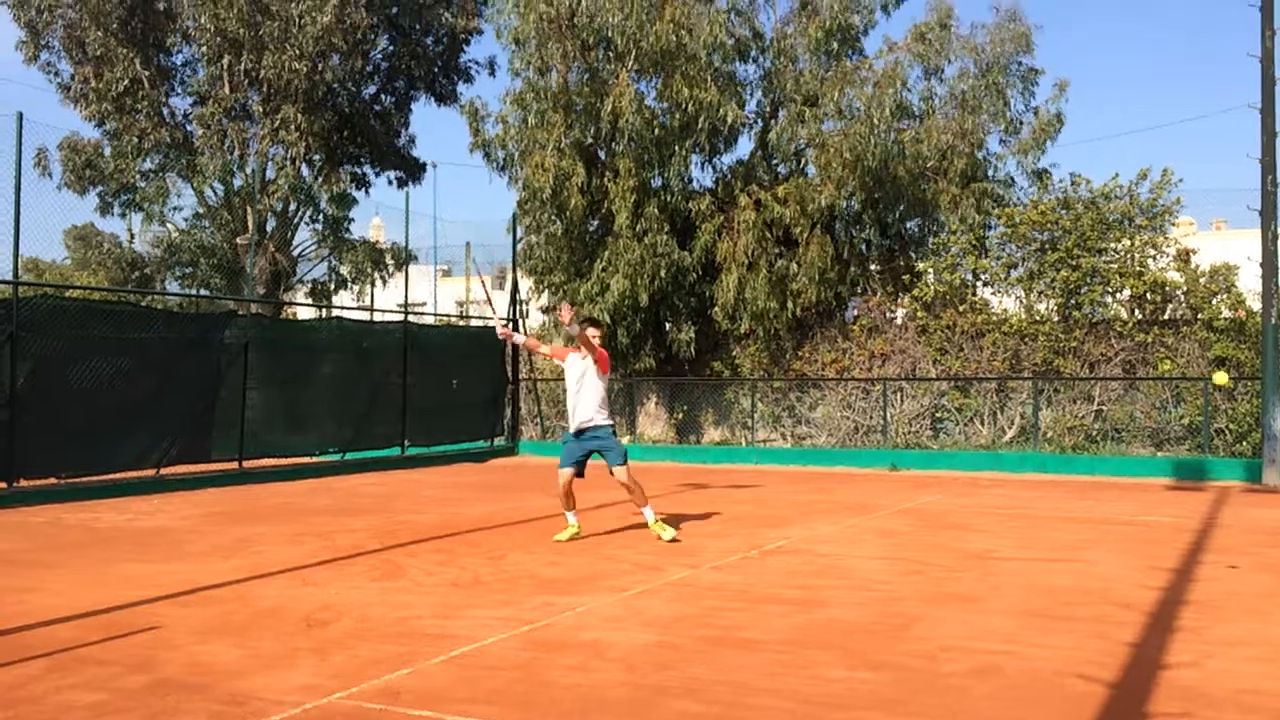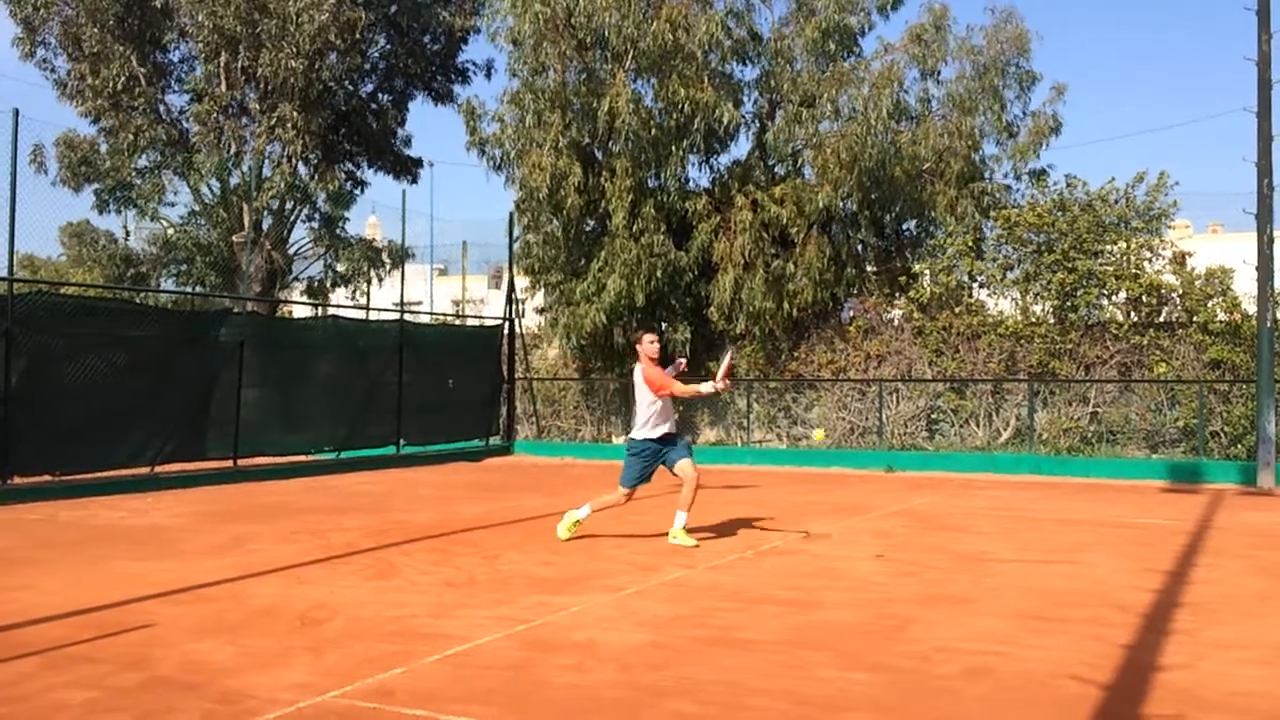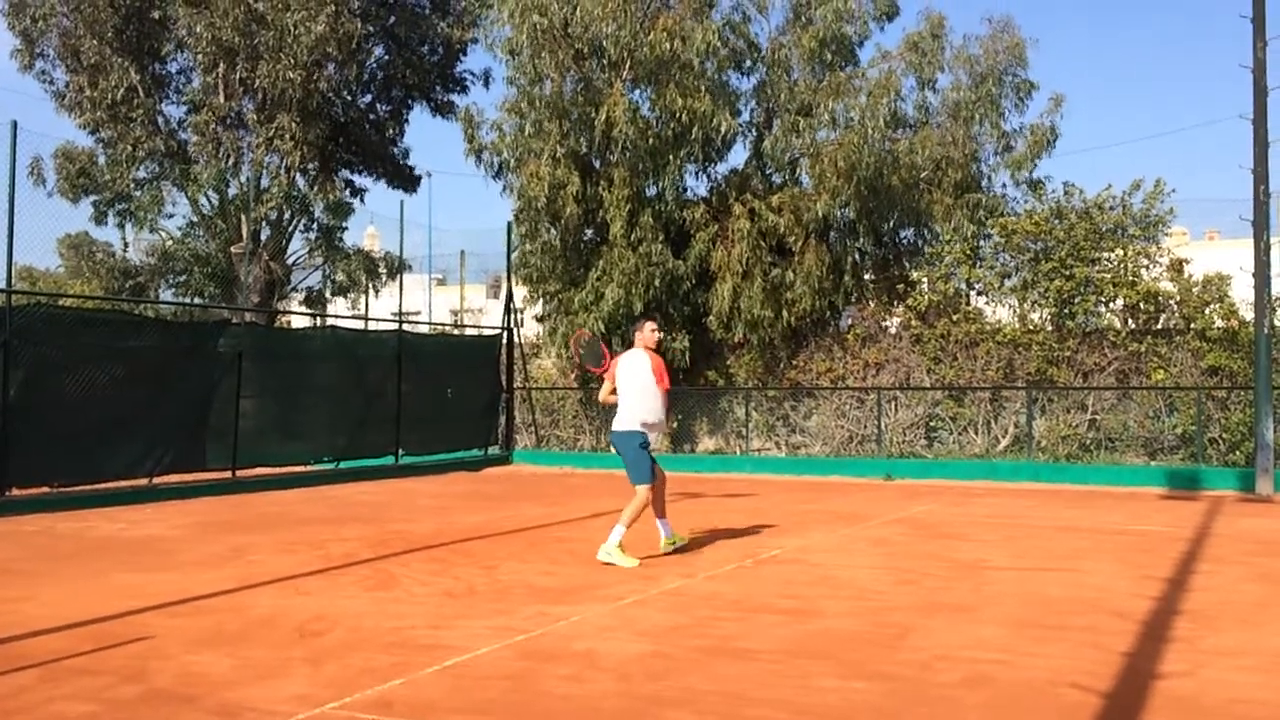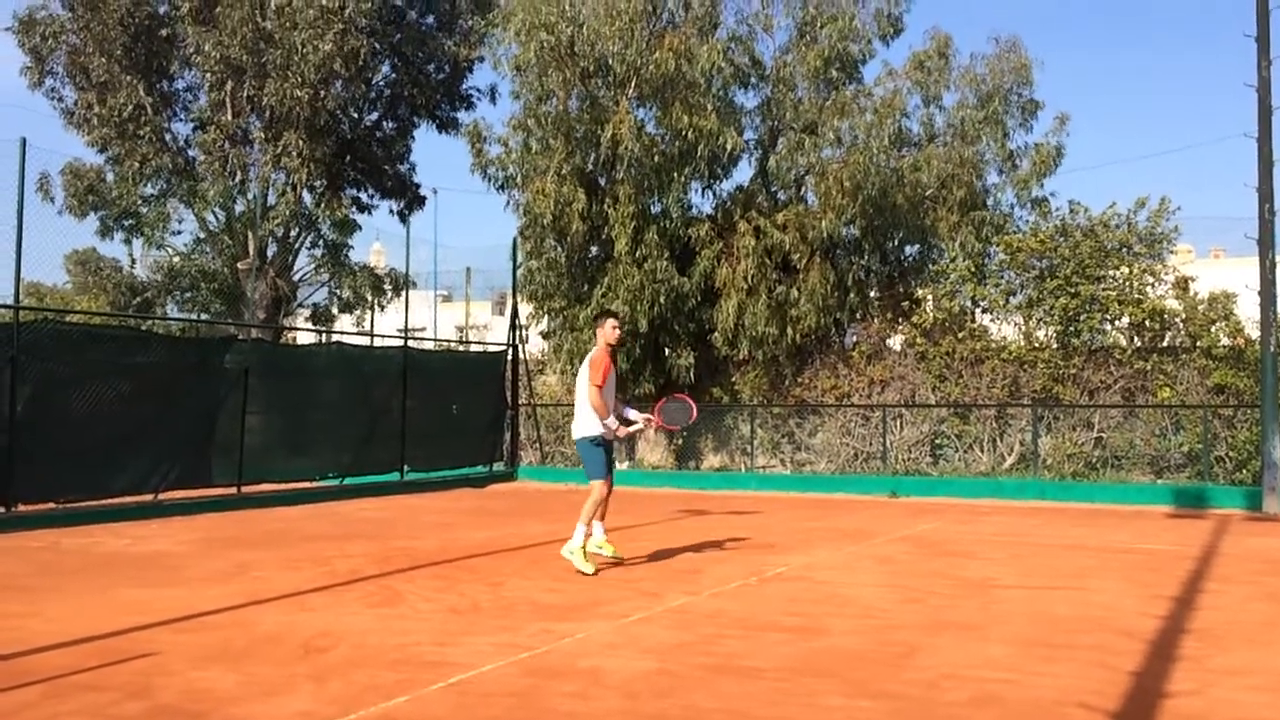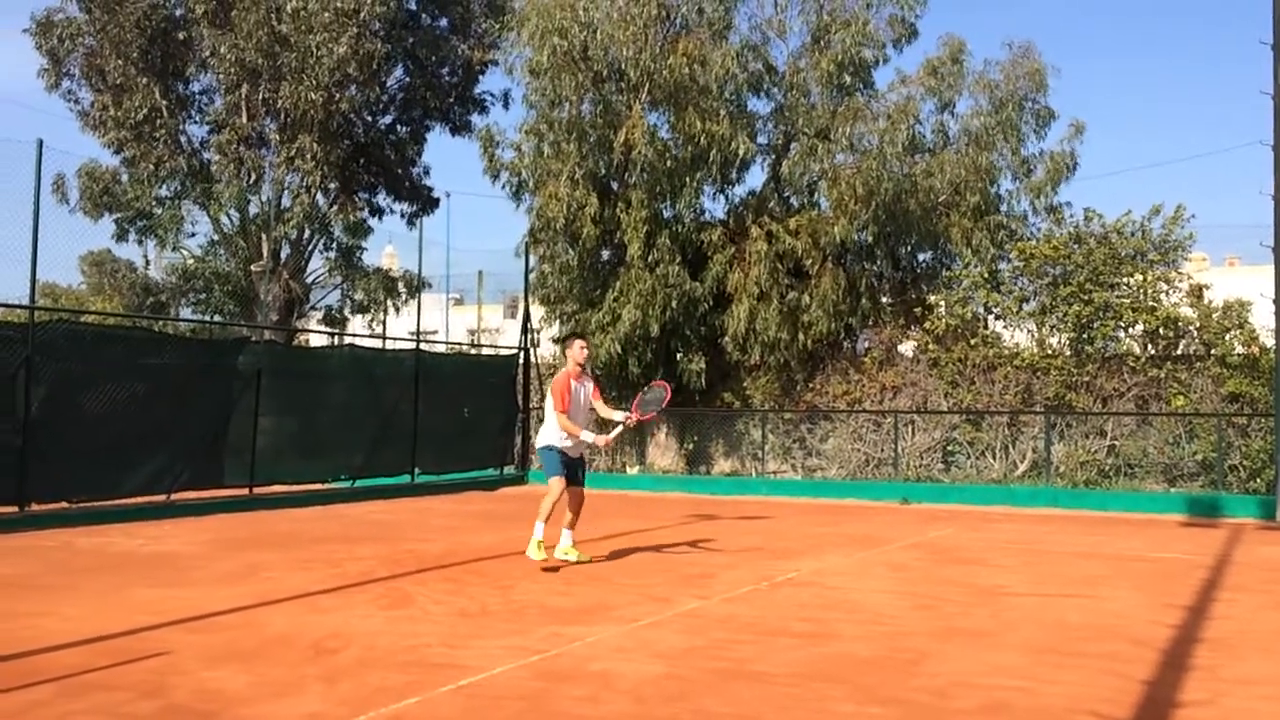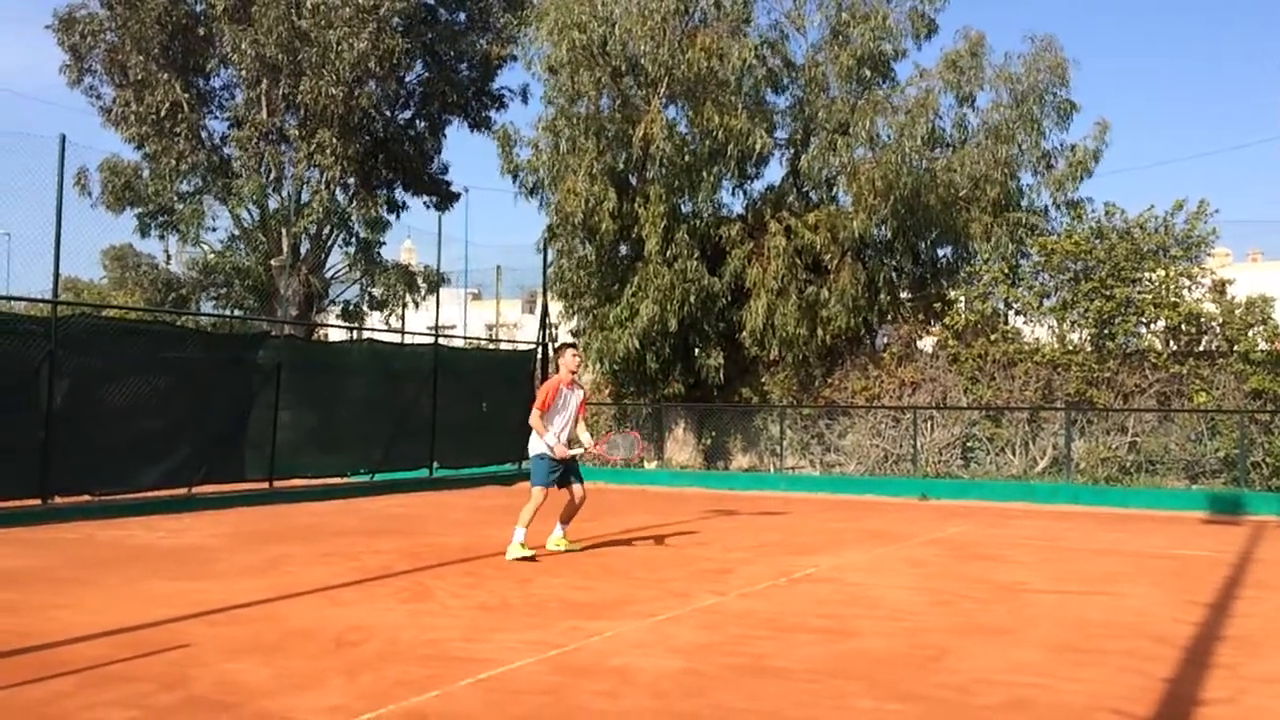
dt=0.5s
person 1, frame 1
left shoulder: (600, 356)
right shoulder: (569, 355)
left elbow: (589, 348)
right elbow: (540, 347)
left wrist: (571, 325)
right wrist: (512, 336)
left hip: (601, 429)
right hip: (575, 432)
left knee: (624, 478)
right knee: (564, 481)
left ankle: (654, 521)
right ankle: (573, 525)
person 1, frame 2
left shoulder: (652, 365)
right shoulder: (648, 373)
right elbow: (683, 391)
left wrist: (674, 368)
right wrist: (710, 386)
left hip: (667, 437)
right hip: (644, 443)
left knee: (691, 475)
right knee: (623, 495)
left ankle: (677, 530)
right ankle: (575, 516)
person 1, frame 3
left shoulder: (621, 360)
right shoulder: (654, 361)
left elbow: (603, 397)
right elbow: (661, 399)
left hip: (624, 432)
right hip: (632, 434)
left knee: (659, 481)
right knee: (645, 494)
left ankle: (668, 537)
right ankle: (610, 547)
person 1, frame 4
left shoulder: (603, 359)
right shoulder: (599, 357)
right elbow: (593, 398)
left wrist: (637, 416)
right wrist: (615, 425)
left hip: (600, 434)
right hip: (590, 434)
left knee: (606, 489)
right knee: (599, 491)
left ankle: (598, 540)
right ankle: (575, 546)
person 1, frame 5
left shoulder: (589, 380)
right shoulder: (561, 381)
left elbow: (602, 408)
right elbow: (562, 422)
left wrist: (623, 415)
right wrist: (594, 438)
left hip: (575, 447)
right hip: (551, 444)
left knee: (577, 497)
right knee: (557, 489)
left ankle: (565, 545)
right ankle: (537, 540)
person 1, frame 6
left shoulder: (580, 390)
right shoulder: (551, 386)
left elbow: (579, 423)
right elbow: (534, 419)
left wrist: (586, 439)
right wrist: (554, 444)
left hip: (563, 452)
right hip: (543, 452)
left knee: (579, 496)
right knee: (539, 496)
left ankle: (557, 537)
right ankle: (516, 544)
